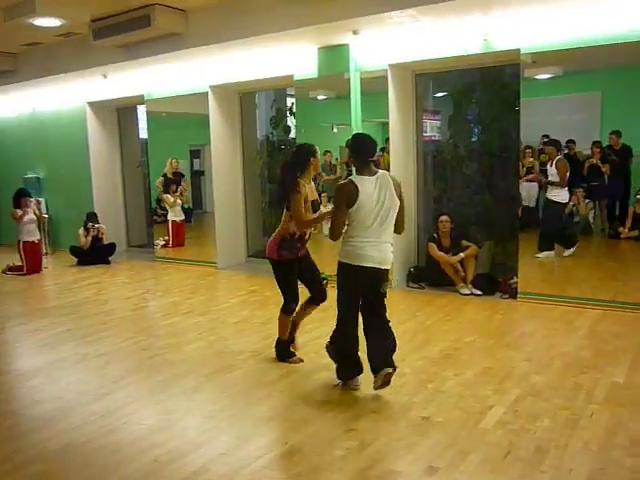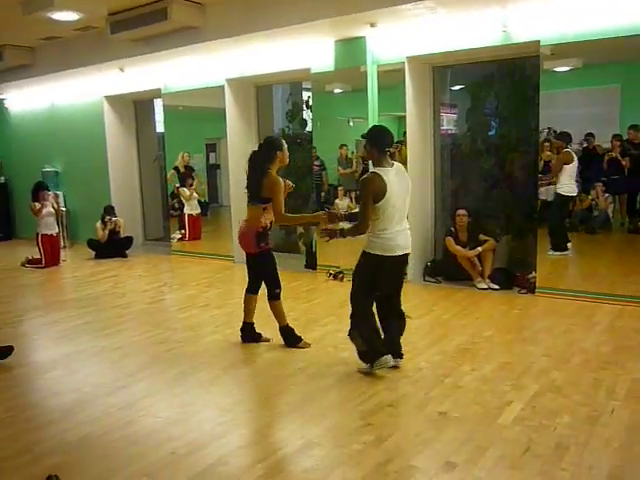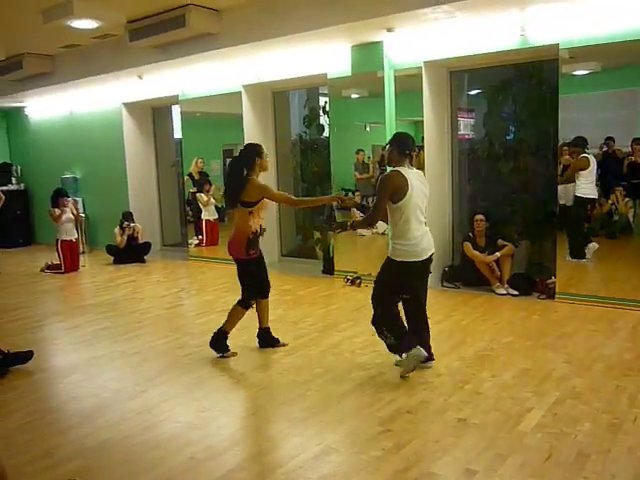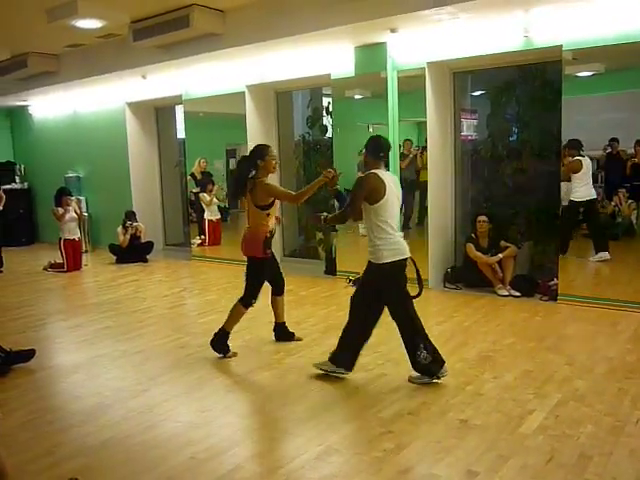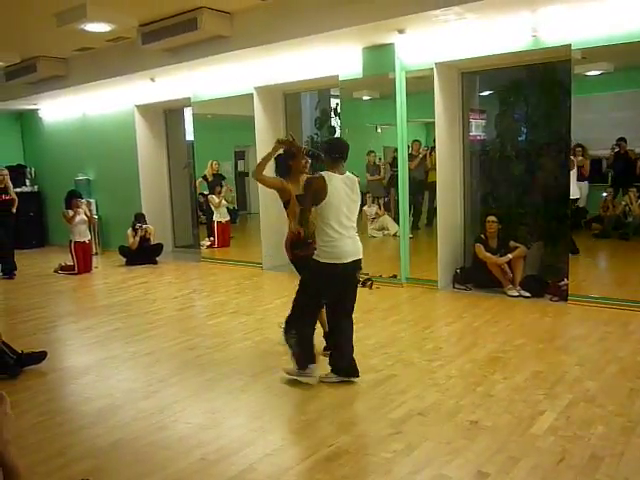
dt=0.4s
person 1, frame 1
left shoulder: (346, 188)
right shoulder: (393, 183)
left elbow: (335, 235)
right elbow: (399, 227)
left hip: (353, 259)
right hip: (382, 259)
left knee: (347, 316)
right knee: (375, 313)
left ankle: (350, 374)
right ankle: (383, 364)
person 1, frame 2
left shoulder: (370, 181)
right shoulder: (402, 171)
left elbow: (363, 226)
left wrist: (339, 232)
left hip: (379, 250)
right hip: (403, 247)
left knee: (361, 303)
right knee: (390, 302)
left ankle: (375, 357)
right ankle: (392, 352)
person 1, frame 3
left shoulder: (390, 178)
right shoulder: (420, 176)
left elbow: (373, 219)
left wrist: (351, 225)
left hip: (405, 254)
right hip: (425, 249)
left knee: (383, 301)
right knee: (415, 304)
left ankle: (409, 348)
right ankle: (422, 352)
person 1, frame 4
left shoulder: (366, 181)
right shoulder: (392, 180)
left elbow: (344, 217)
left wrist: (324, 219)
left hip: (385, 257)
right hip: (394, 253)
left knee: (402, 312)
right knee: (361, 306)
left ankle: (431, 367)
right ankle: (341, 362)
person 1, frame 5
left shoulder: (316, 182)
right shoulder: (354, 182)
left elbow: (303, 219)
left wrist: (302, 224)
left hip: (329, 257)
right hip: (353, 256)
left knee: (305, 309)
right knee: (341, 314)
left ankle: (305, 364)
right ankle: (343, 368)
person 2, frame 1
left shoulder: (310, 185)
right shoulder: (296, 187)
right elbow: (302, 223)
right wrist: (330, 213)
left hip: (298, 247)
right hip: (281, 248)
left knee: (319, 294)
right knee: (290, 299)
left ankle: (291, 328)
right ankle: (282, 348)
person 2, frame 2
left shoulder: (261, 175)
right shoulder: (274, 181)
right elbow: (280, 217)
left wrist: (284, 190)
right wrist: (314, 218)
left hip: (249, 234)
right hip: (257, 238)
left knee: (255, 283)
right knee: (274, 287)
left ankle: (248, 330)
right ankle: (289, 336)
person 2, frame 3
left shoulder: (240, 183)
right shoulder: (257, 187)
left elbow: (231, 210)
right elbow: (295, 202)
right wrist: (329, 199)
left hip: (247, 243)
right hip: (245, 246)
left knee: (262, 288)
right knee: (248, 297)
left ankle: (265, 335)
right ankle: (219, 339)
person 2, frame 4
left shoulder: (253, 183)
right shoulder: (265, 186)
right elbow: (296, 198)
left wrist: (265, 213)
right wrist: (320, 181)
left hip: (258, 240)
right hip: (259, 243)
left knee: (278, 283)
right knee: (250, 295)
left ankle: (281, 330)
right ankle: (220, 338)
person 2, frame 5
right shoulder: (284, 185)
right elbow: (258, 175)
right wrist: (274, 151)
left hip: (313, 241)
right hip: (297, 243)
right ankle: (329, 338)
